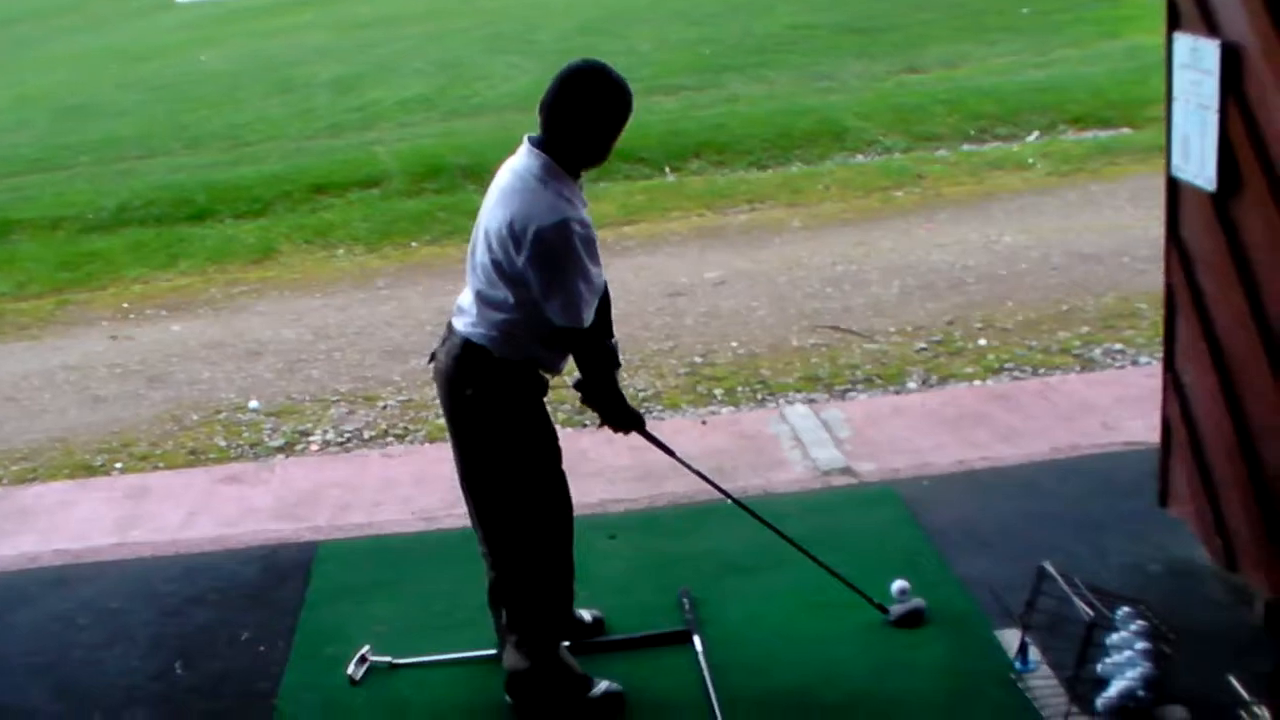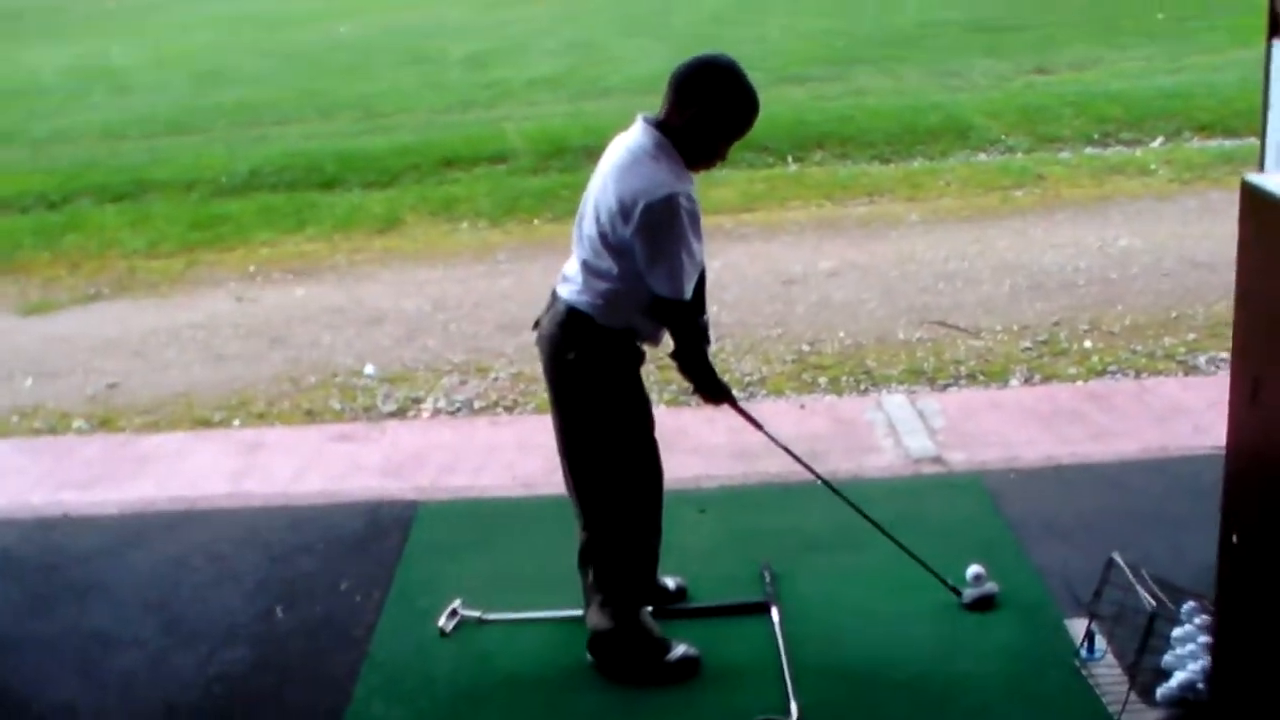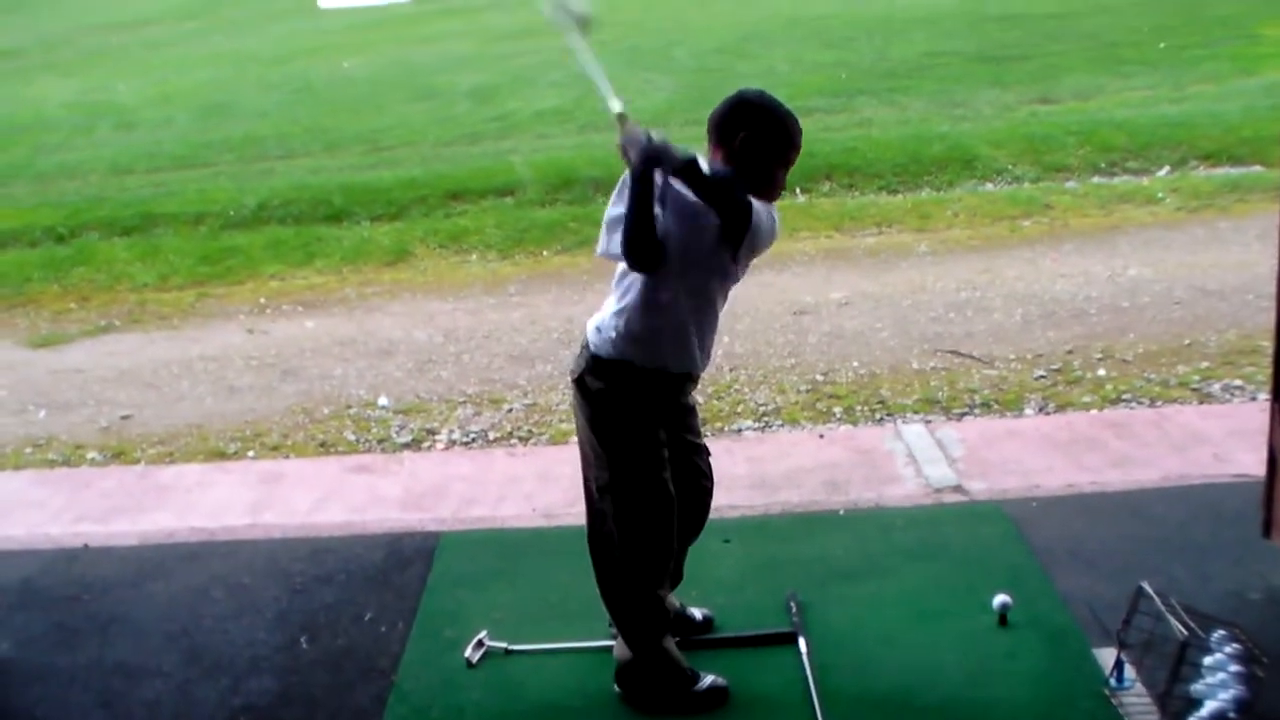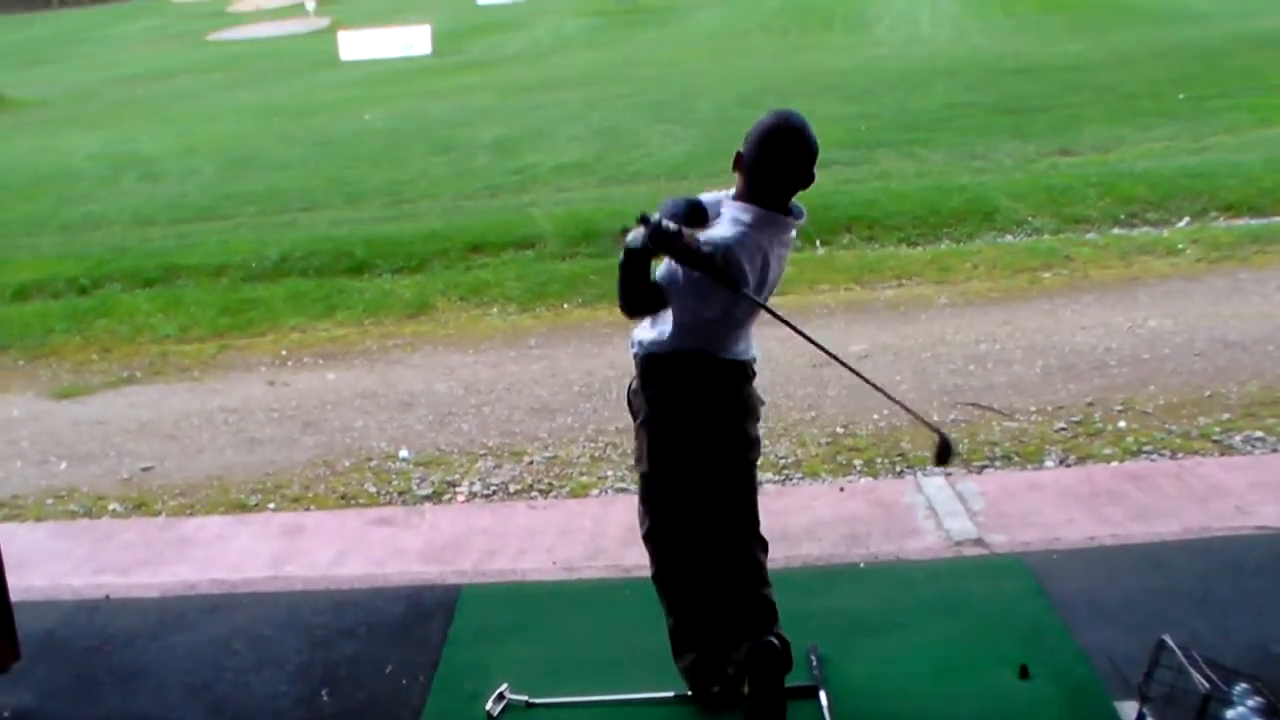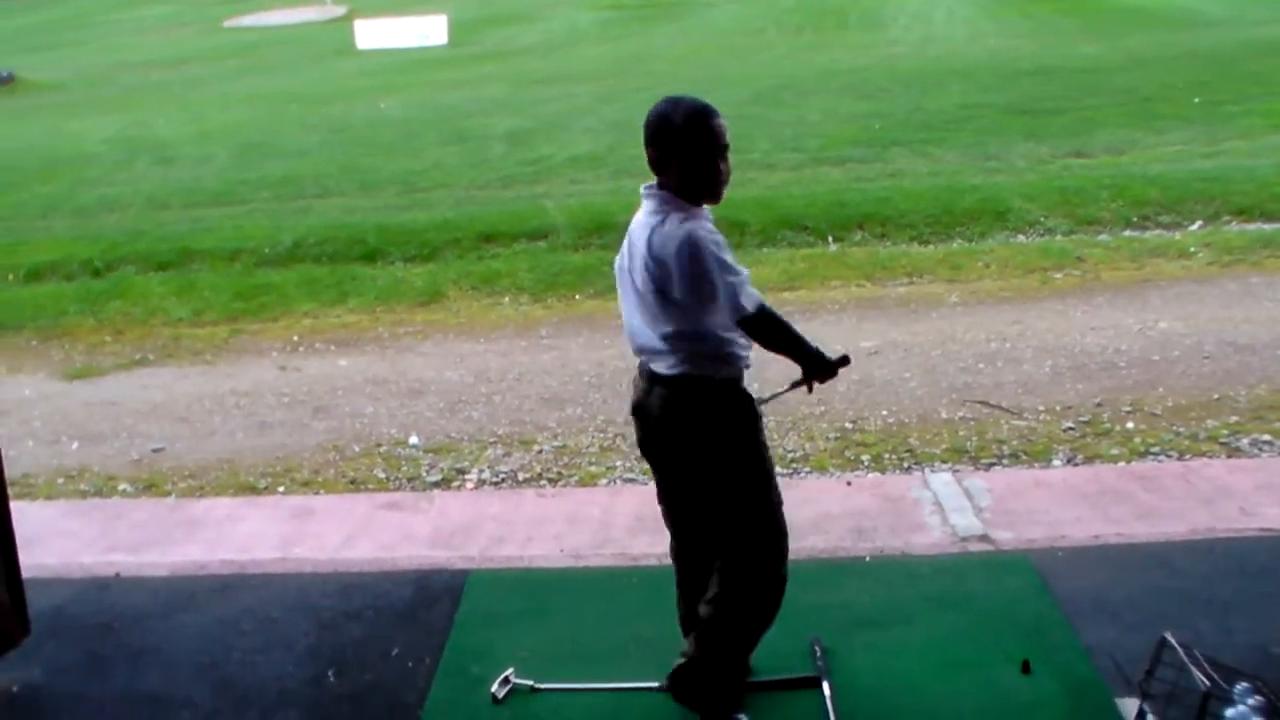
dt=1s
person 1, frame 1
left shoulder: (524, 169)
right shoulder: (556, 217)
left elbow: (584, 304)
right elbow: (577, 328)
left wrist: (602, 377)
right wrist: (609, 396)
left hip: (478, 359)
right hip: (493, 380)
left knee: (520, 514)
right knee: (532, 522)
left ankle: (542, 616)
person 1, frame 2
left shoulder: (633, 143)
right shoulder: (665, 193)
right elbow: (672, 301)
left wrist: (693, 345)
right wrist: (700, 367)
left hip: (577, 325)
right hip: (594, 346)
left knee: (612, 480)
right knee: (625, 488)
left ankle: (623, 580)
right ankle: (619, 632)
person 1, frame 3
left shoulder: (759, 222)
right shoulder: (656, 190)
left elbow: (727, 198)
right elbow: (643, 257)
left wrist: (674, 163)
right wrist: (642, 171)
left hip: (674, 381)
right hip: (615, 380)
left knee: (689, 496)
right knee: (638, 524)
left ankle: (653, 606)
right ankle: (647, 666)
person 1, frame 4
left shoulder: (720, 247)
right shoulder: (780, 221)
left elbow: (638, 303)
right elbow: (692, 206)
left wrist: (636, 263)
right wrist: (674, 227)
left hip: (674, 386)
right hip: (730, 384)
left knee: (675, 534)
right knee: (736, 530)
left ankle: (705, 664)
right ankle: (755, 644)
person 1, frame 5
left shoulder: (651, 224)
right shoulder: (688, 235)
right elbow: (751, 317)
right wrist: (812, 359)
left hip: (662, 397)
right hip: (704, 405)
left knee: (697, 542)
right knee: (755, 546)
left ankle: (715, 660)
